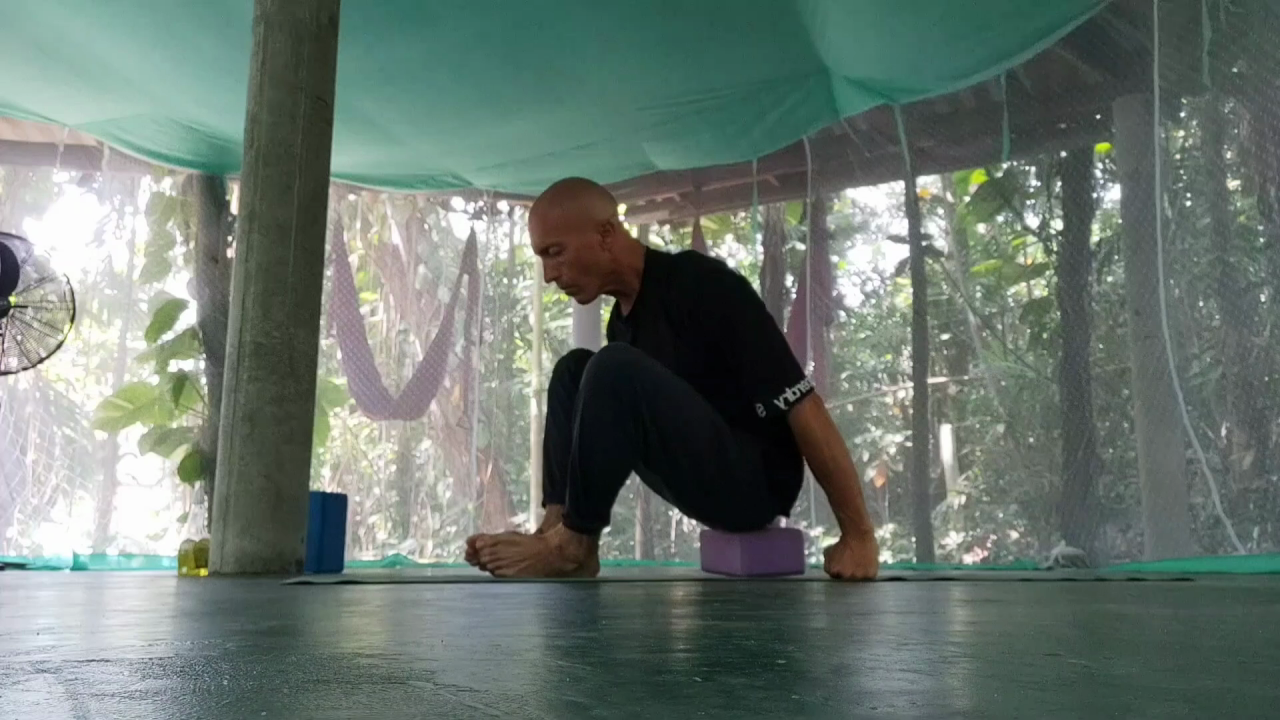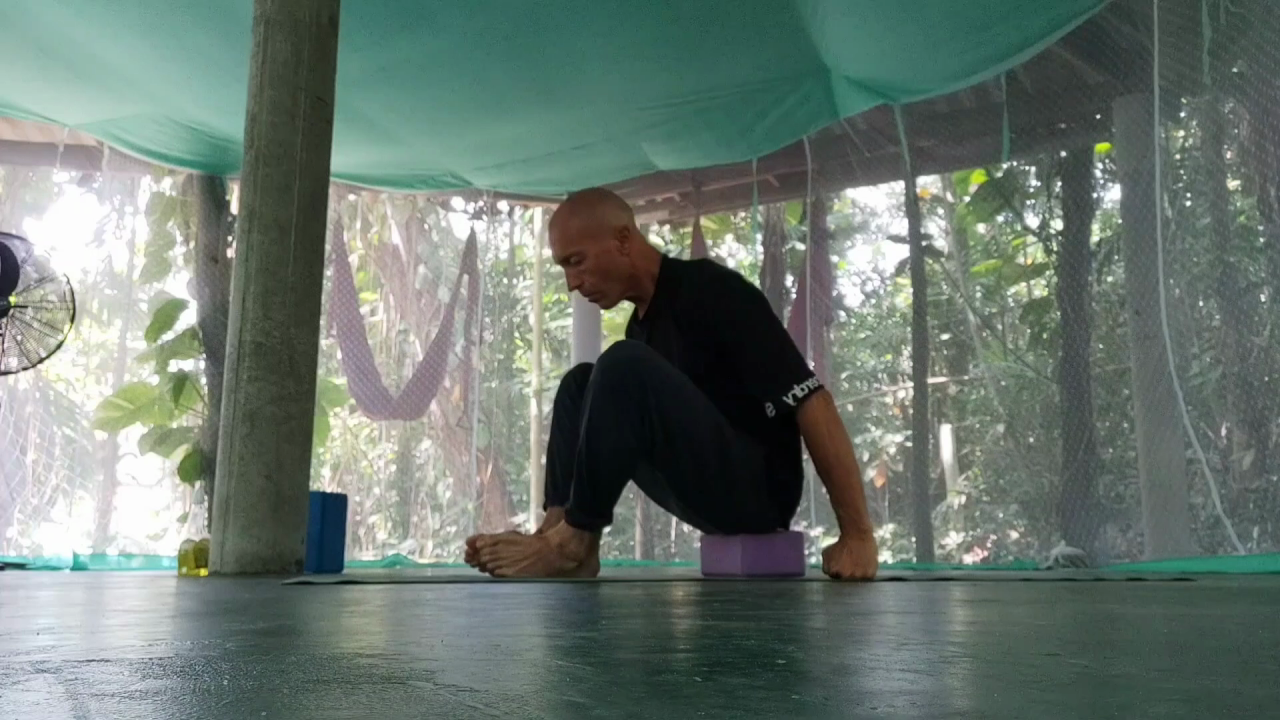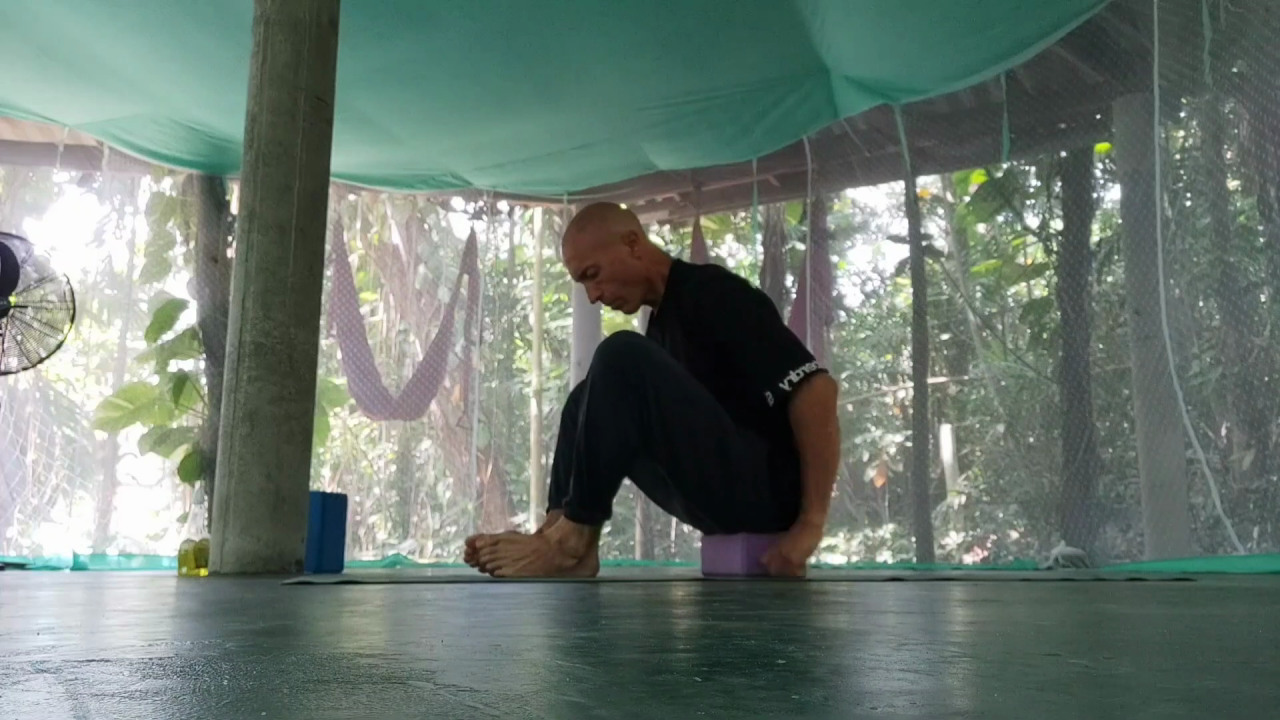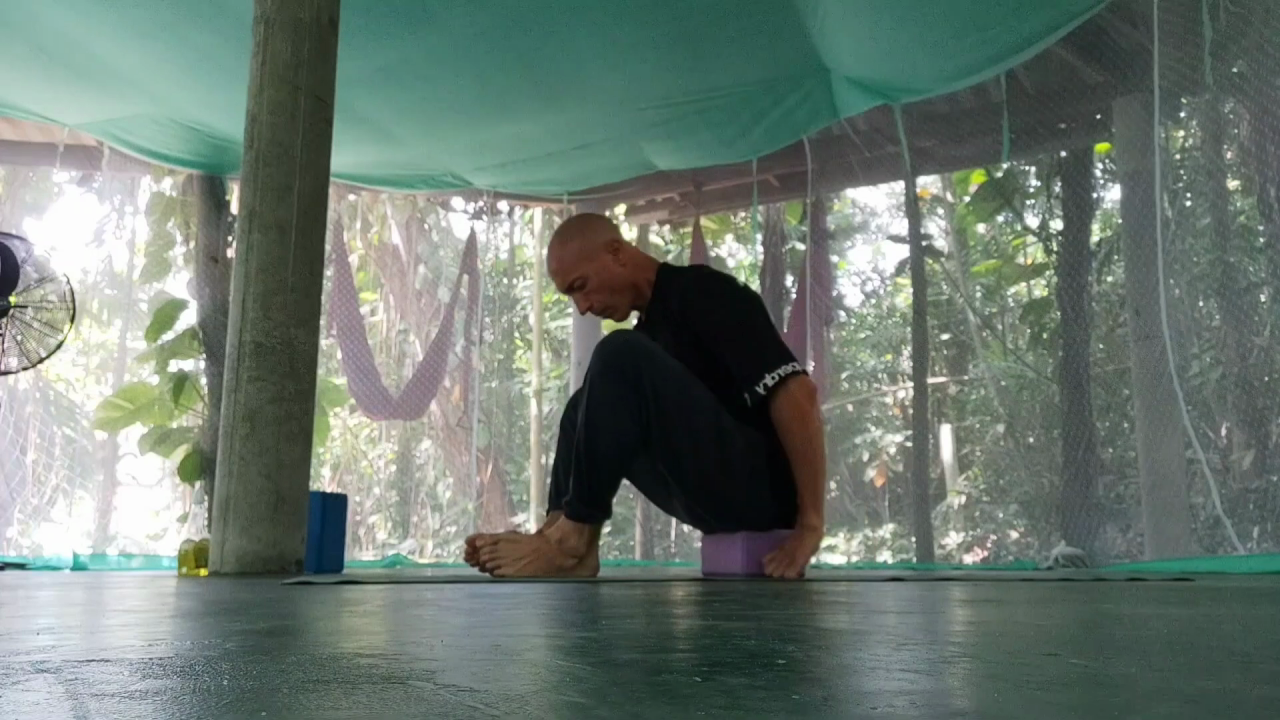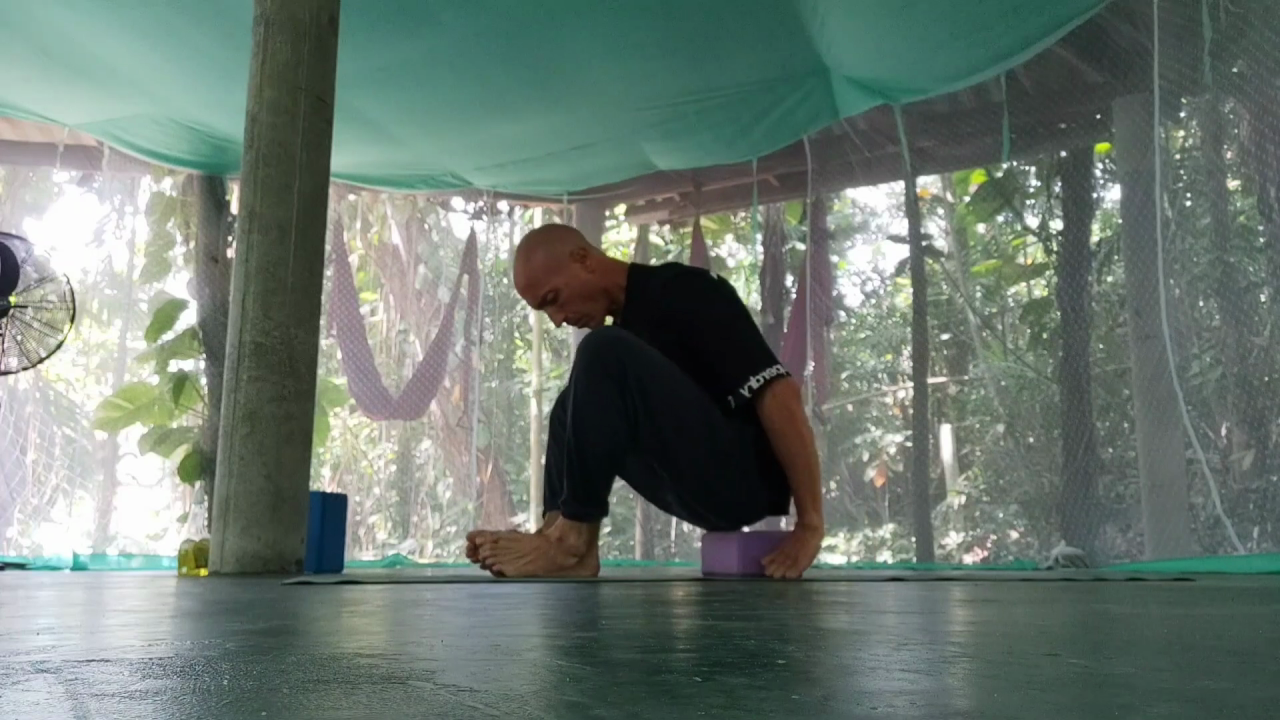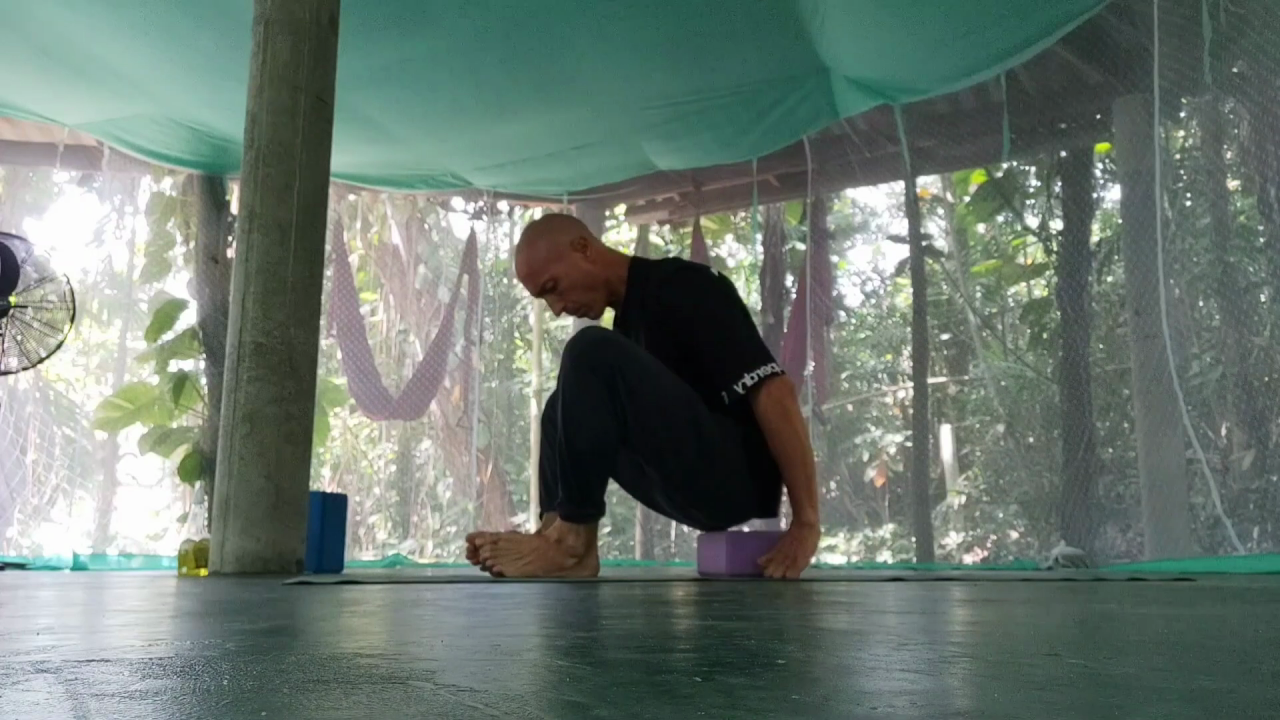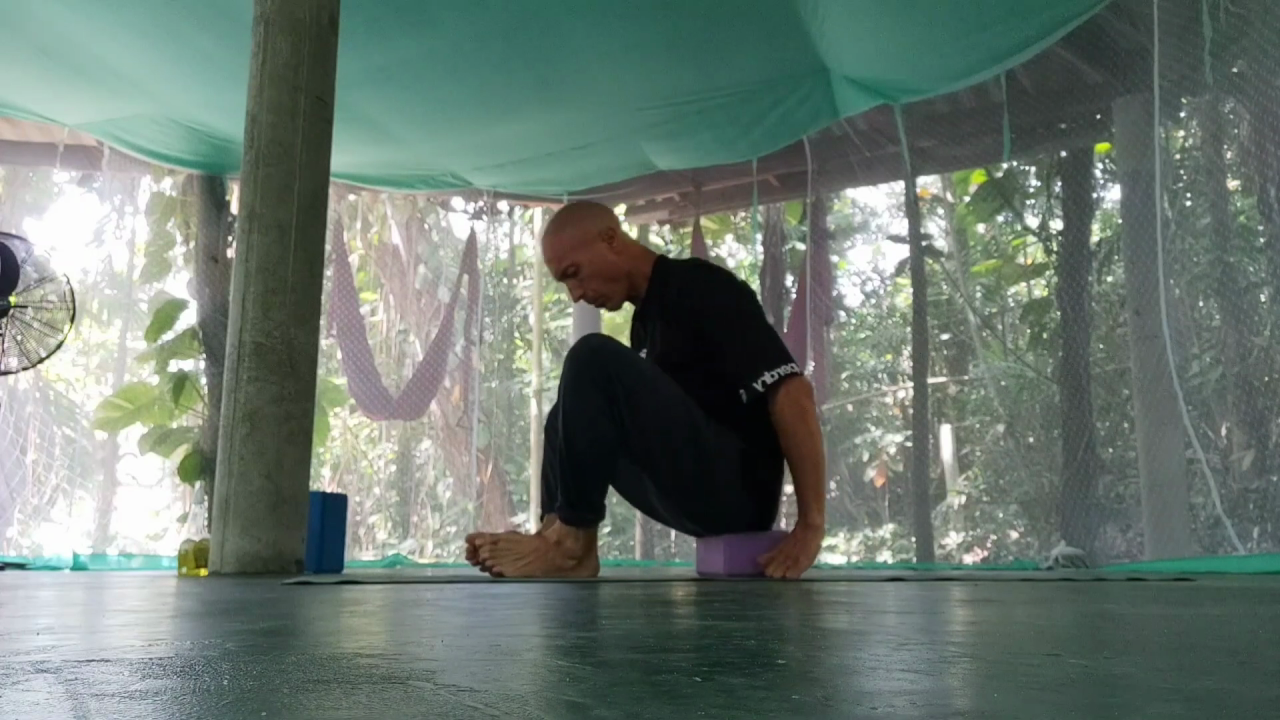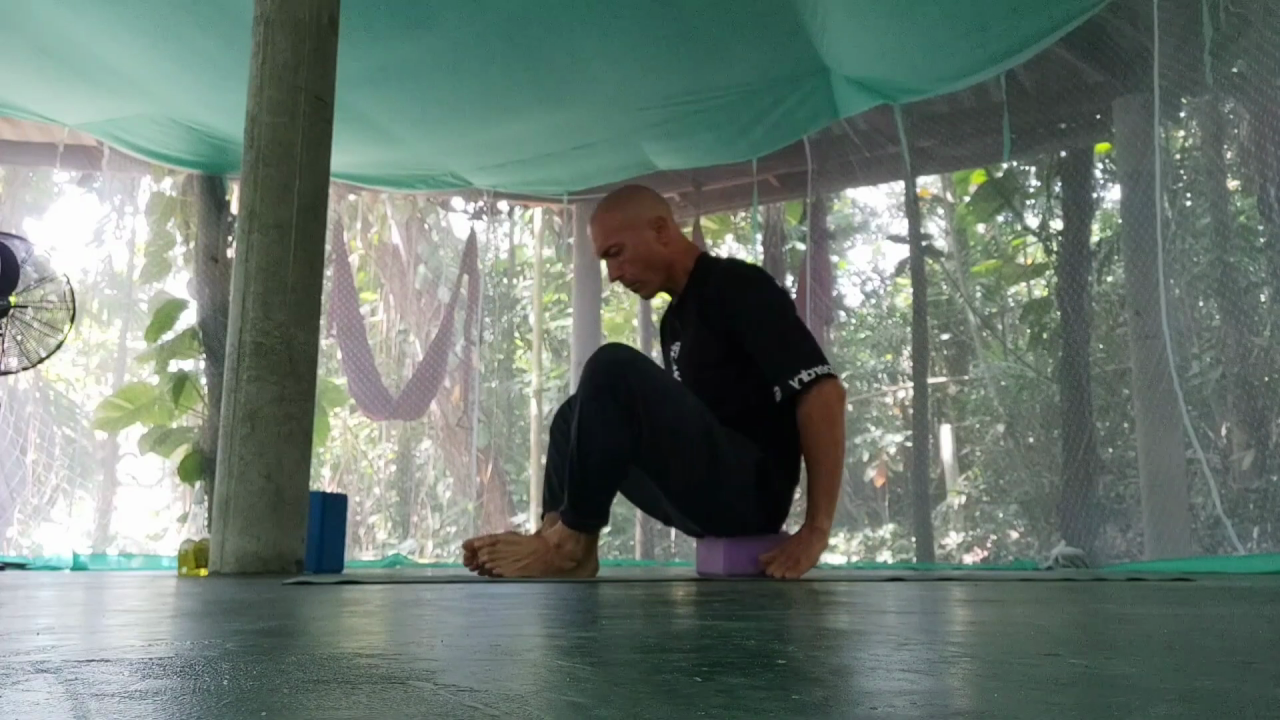
dt=0.3s
person 1, frame 1
left shoulder: (701, 288)
right shoulder: (621, 321)
left elbow: (800, 405)
left wrist: (858, 535)
left hip: (755, 484)
right hip: (703, 479)
left knee: (615, 370)
right knee: (574, 372)
left ankle: (574, 543)
right ankle: (560, 528)
person 1, frame 2
left shoulder: (712, 294)
right shoulder: (640, 325)
left elbow: (811, 401)
left wrist: (856, 534)
left hip: (757, 491)
right hip: (704, 491)
left knee: (624, 368)
right knee: (582, 384)
left ankle: (573, 542)
right ankle: (560, 528)
person 1, frame 3
left shoulder: (714, 296)
right shoulder: (662, 323)
left elbow: (814, 388)
left wrist: (811, 520)
left hip: (759, 490)
right hip: (709, 492)
left knee: (621, 358)
right knee: (592, 397)
left ankle: (573, 537)
right ankle: (561, 530)
person 1, frame 4
left shoulder: (703, 295)
right shoulder: (649, 326)
left elbow: (795, 390)
left wrist: (810, 526)
left hip: (757, 488)
right hip: (710, 493)
left knee: (620, 358)
right knee: (589, 405)
left ankle: (573, 538)
right ankle: (560, 529)
person 1, frame 5
left shoulder: (681, 293)
right shoulder: (628, 320)
left elbow: (778, 392)
left wrist: (810, 525)
left hip: (746, 481)
right hip: (701, 488)
left knee: (604, 354)
right knee: (577, 403)
left ankle: (573, 538)
right ankle: (558, 531)
person 1, frame 6
left shoulder: (680, 288)
right shoulder: (627, 321)
left elbow: (773, 390)
left wrist: (806, 523)
left hip: (737, 480)
right hip: (694, 485)
left knee: (592, 354)
right knee: (566, 408)
left ankle: (571, 537)
right ankle: (558, 530)
person 1, frame 7
left shoulder: (700, 289)
right shoulder: (646, 320)
left elbow: (790, 390)
left wrist: (810, 525)
left hip: (735, 488)
right hip: (693, 491)
left knee: (593, 361)
right knee: (572, 413)
left ankle: (572, 539)
right ankle: (557, 533)
person 1, frame 8
left shoulder: (739, 288)
right shoulder: (674, 321)
left elbow: (822, 392)
left wrist: (816, 530)
left hip: (750, 491)
right hip: (703, 494)
left knee: (613, 368)
right knee: (578, 413)
left ankle: (573, 541)
right ankle: (556, 533)
